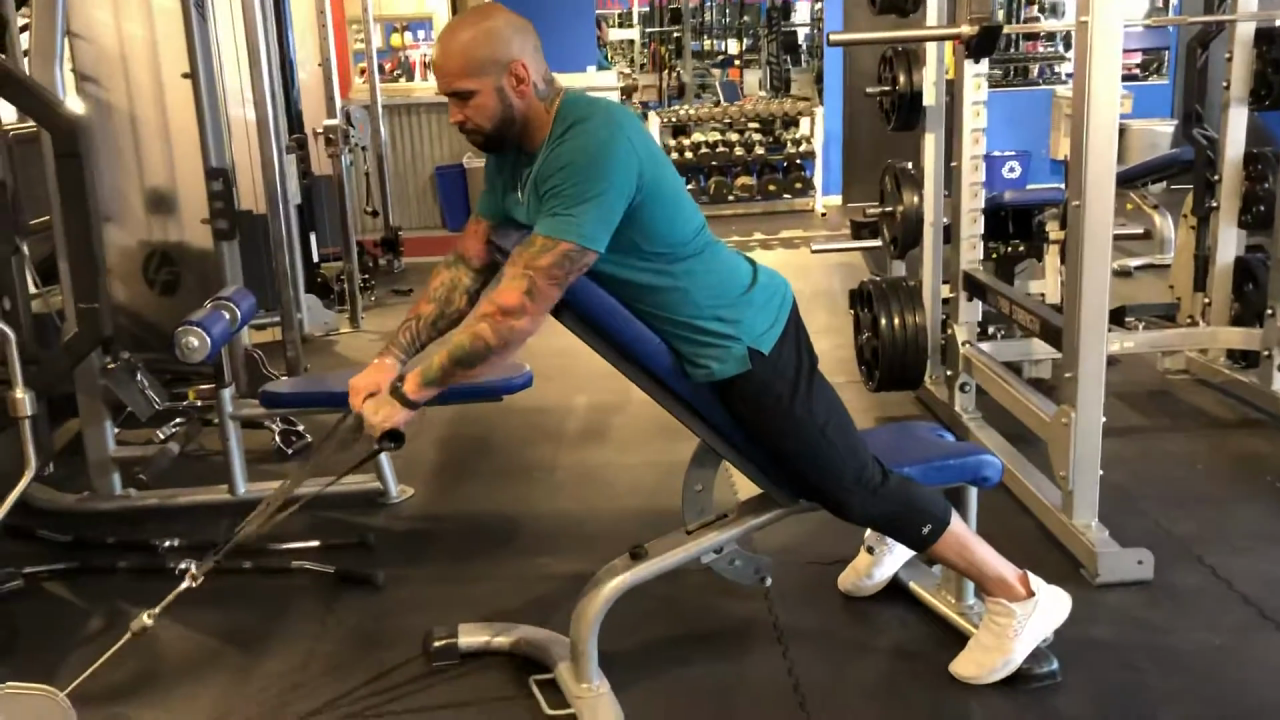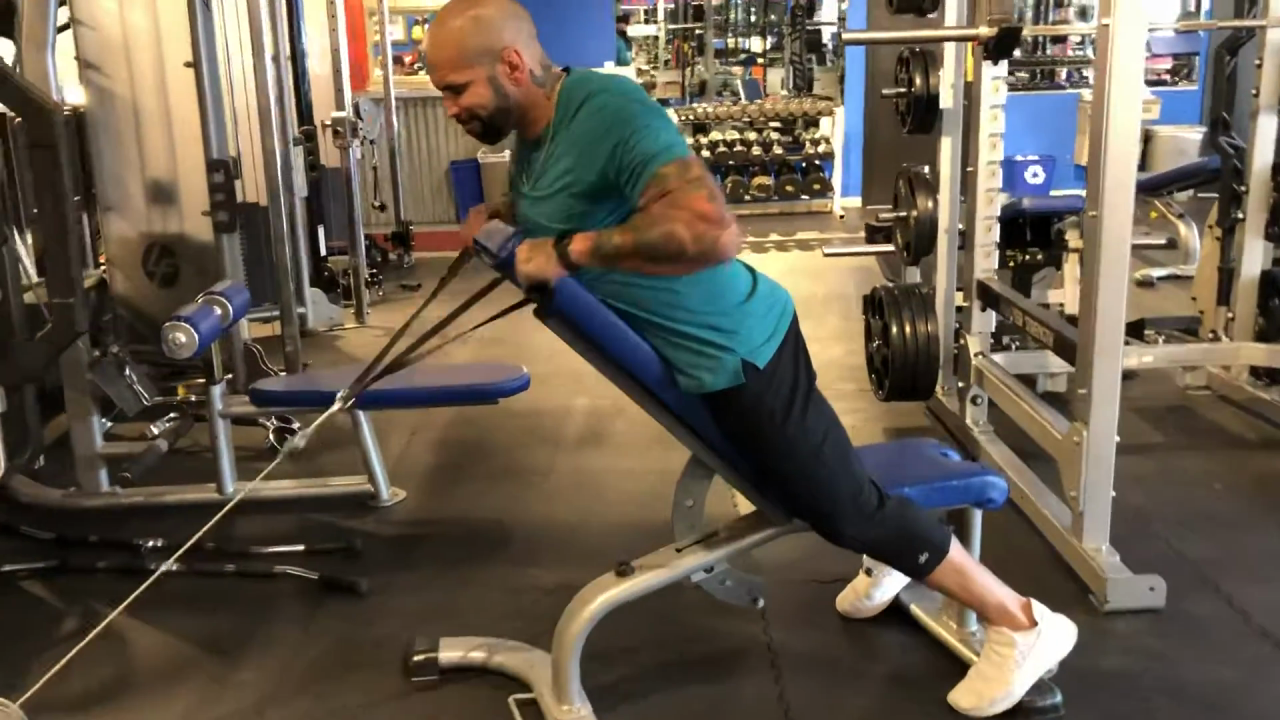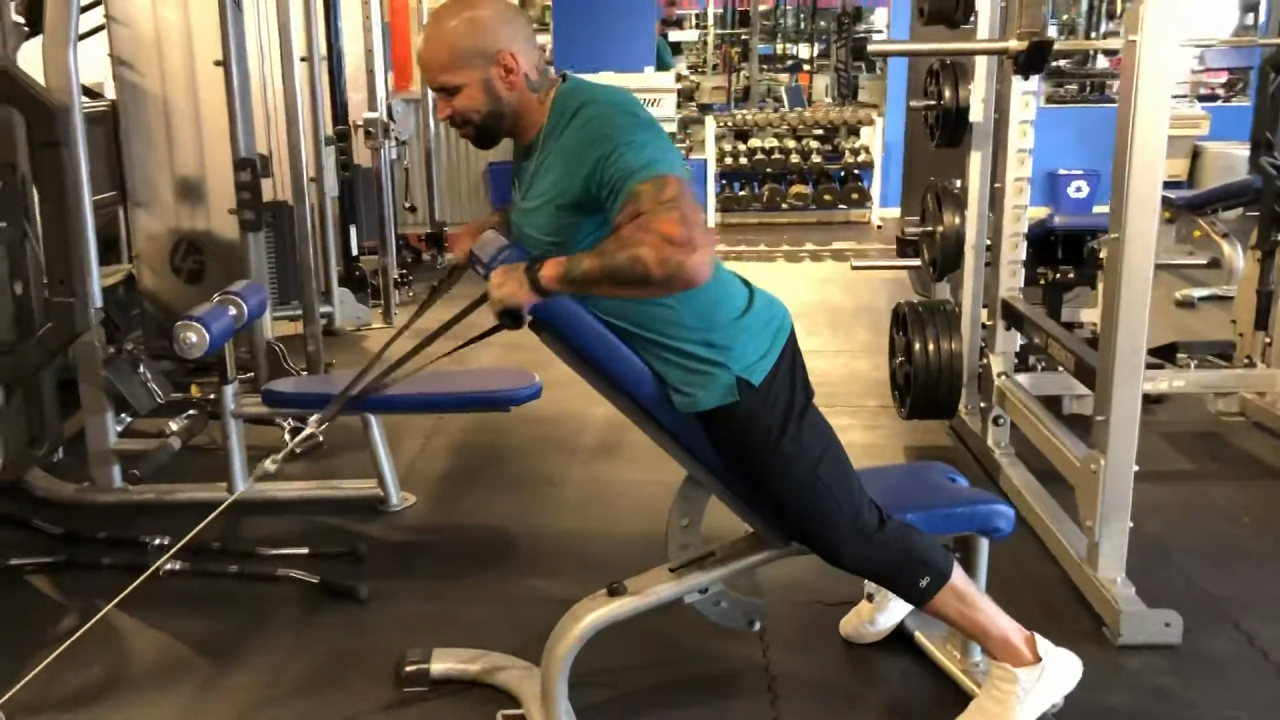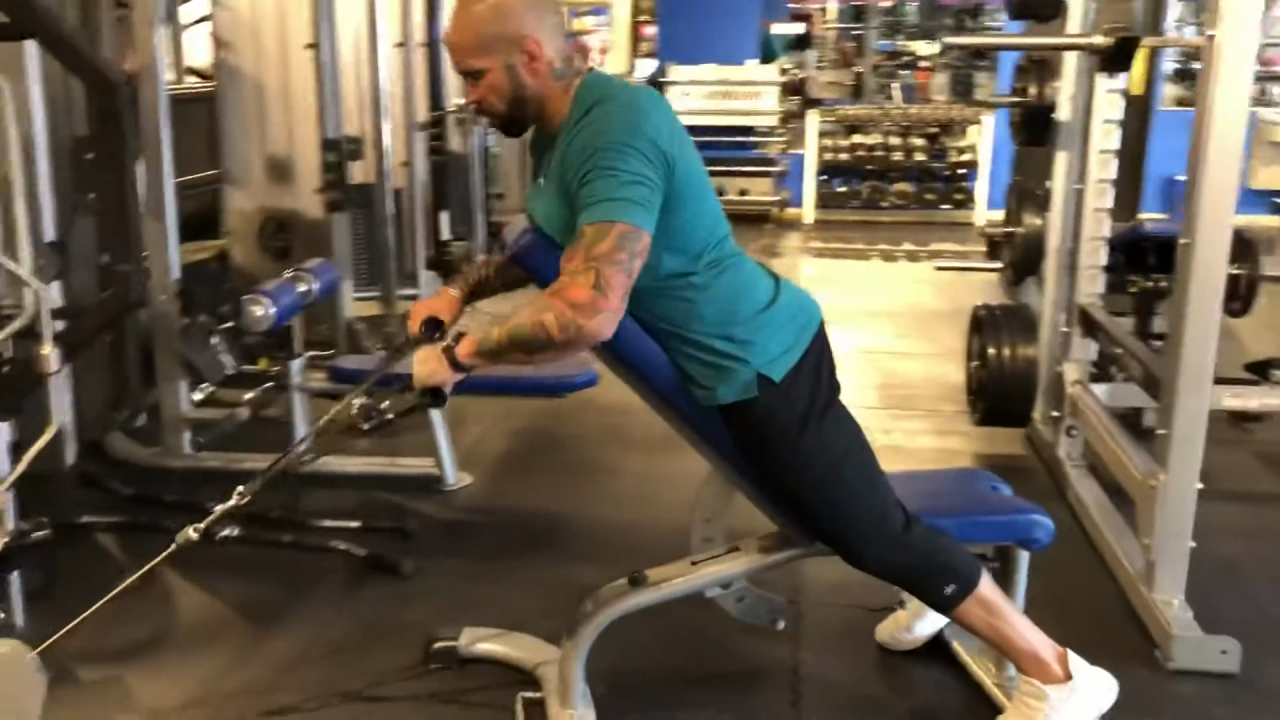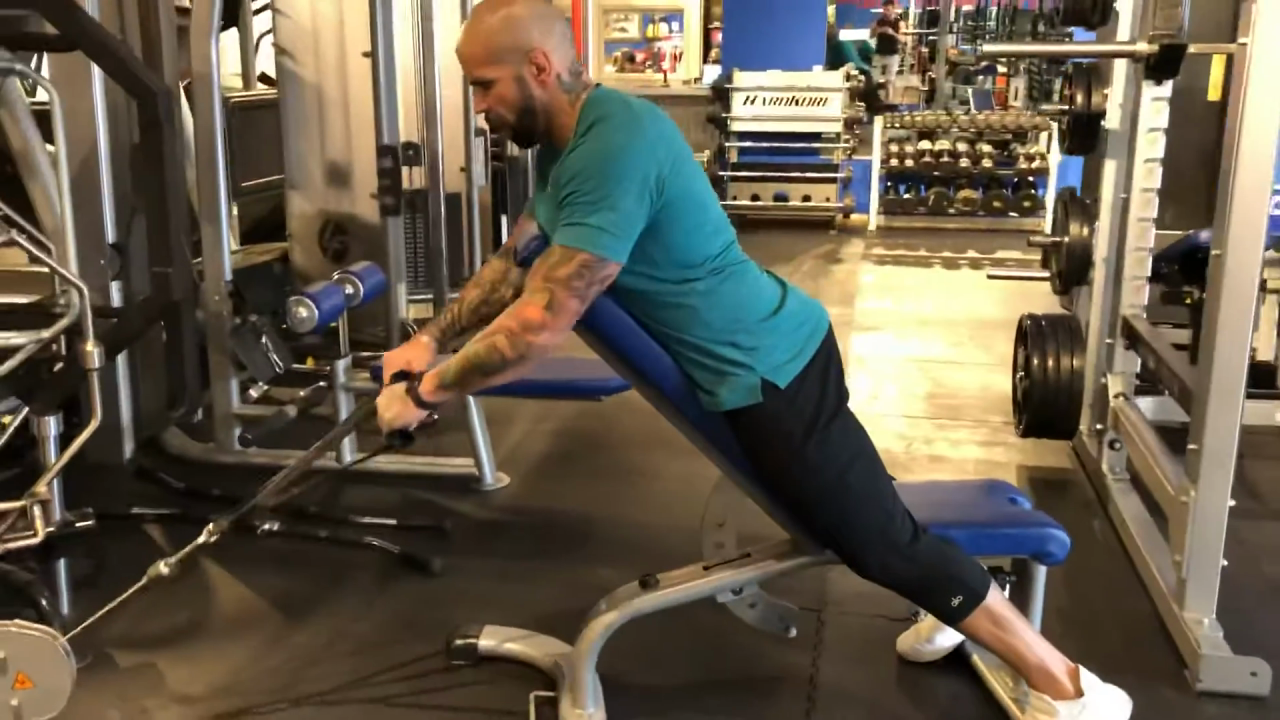
dt=0.4s
person 1, frame 1
left shoulder: (593, 145)
right shoulder: (511, 150)
left elbow: (516, 309)
right elbow: (469, 266)
left wrist: (410, 392)
right wrist: (393, 356)
left hip: (740, 338)
right hip: (697, 339)
left knee: (848, 480)
right knee: (818, 468)
left ankle: (1019, 596)
right ankle: (888, 535)
person 1, frame 2
left shoulder: (608, 111)
right shoulder: (533, 131)
left elbow: (713, 233)
left wrist: (567, 251)
right wrist: (500, 218)
left hip: (732, 348)
right hip: (699, 348)
left knee: (844, 505)
left ankle: (1024, 625)
right ankle: (889, 558)
person 1, frame 3
left shoulder: (600, 124)
right shoulder: (534, 138)
left elbow: (683, 256)
right elbow: (561, 224)
left wrist: (538, 277)
right wrist: (496, 234)
left hip: (730, 366)
right hip: (702, 362)
left knee: (842, 527)
left ankle: (1027, 657)
right ankle: (891, 583)
person 1, frame 4
left shoulder: (613, 130)
right shoulder: (561, 126)
left elbow: (588, 312)
right elbow: (550, 243)
left wrist: (461, 353)
right wrist: (462, 288)
left hip: (755, 362)
right hip: (740, 349)
left knee: (869, 529)
right ankle: (938, 594)
person 1, frame 5
left shoulder: (611, 148)
right shoulder: (567, 139)
left elbow: (541, 322)
right elbow: (519, 263)
left wrist: (424, 393)
right wrist: (432, 338)
left hip: (765, 369)
right hip: (761, 354)
left knee: (879, 540)
right knee: (860, 516)
right ankle: (957, 603)
